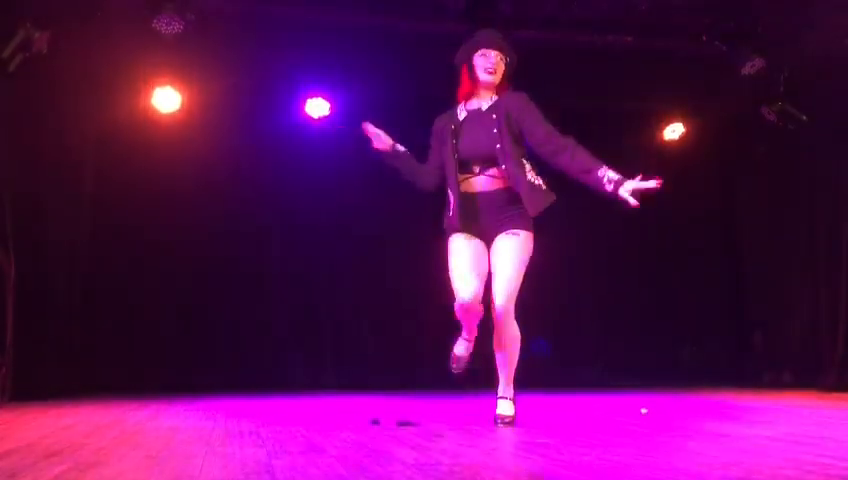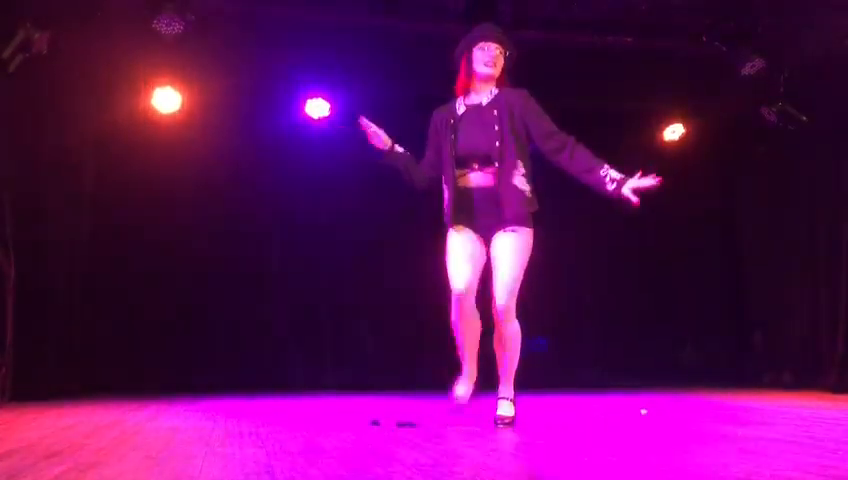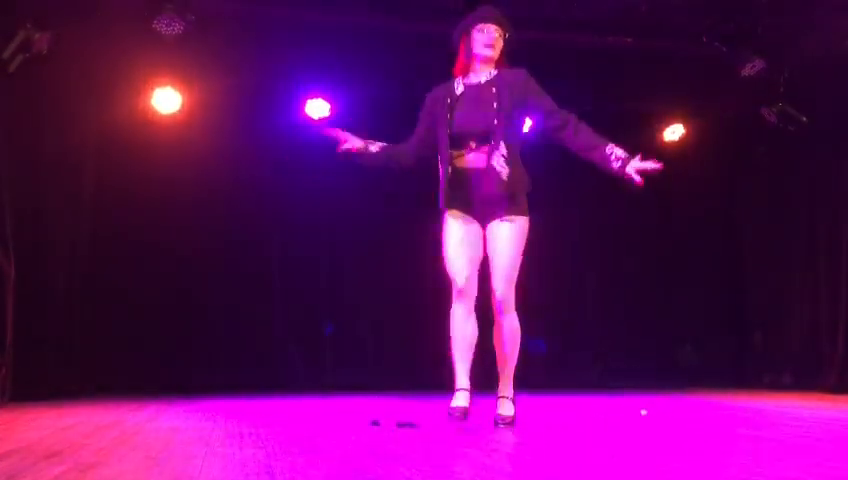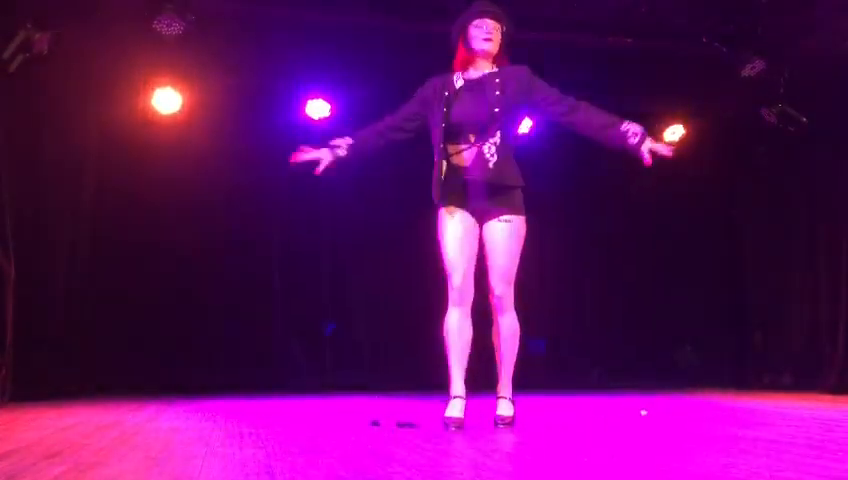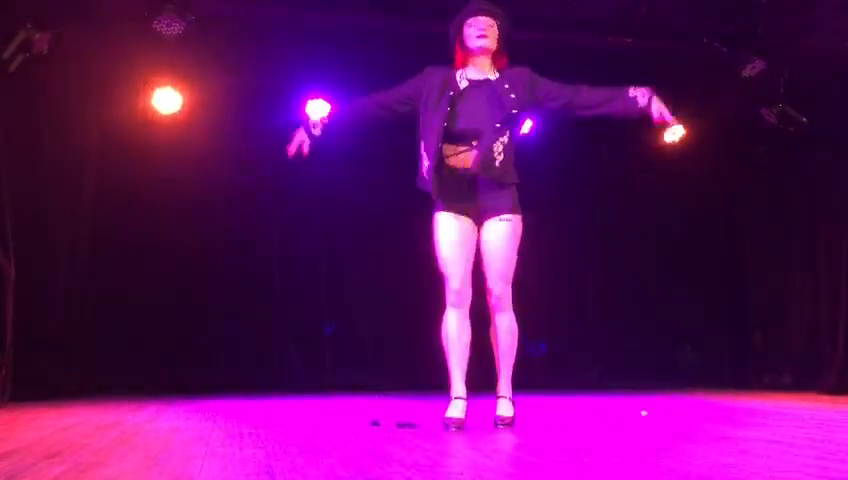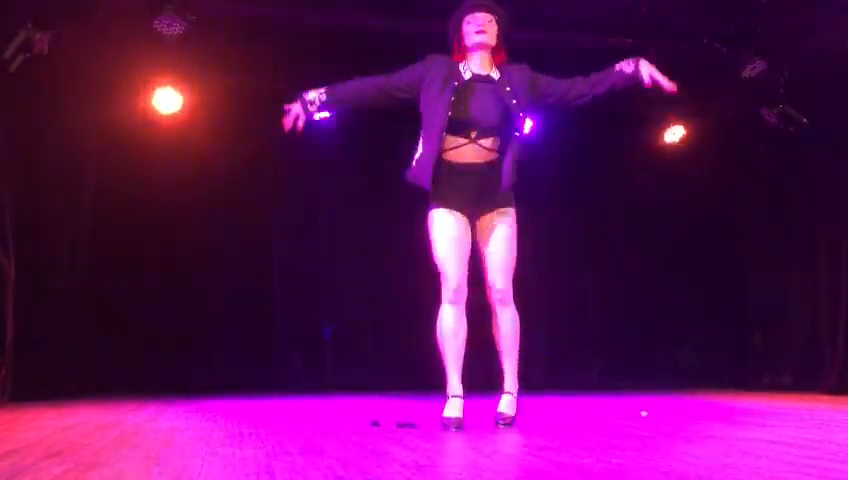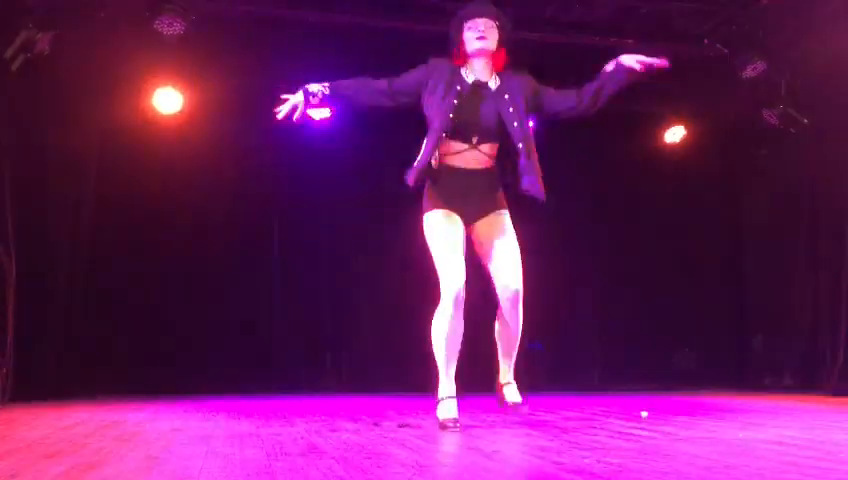
dt=0.1s
person 1, frame 1
left shoulder: (514, 106)
right shoulder: (447, 123)
left elbow: (559, 149)
right elbow: (429, 180)
left wrist: (613, 182)
right wrist: (392, 149)
left hip: (511, 220)
right hip: (466, 222)
left knee: (502, 307)
right knee: (466, 299)
left ankle: (506, 394)
right ankle: (466, 337)
person 1, frame 2
left shoulder: (515, 102)
right shoulder: (445, 116)
left elbow: (561, 147)
right elbow: (424, 175)
left wrist: (615, 181)
right wrist: (390, 148)
left hip: (509, 216)
right hip: (464, 218)
left knee: (503, 306)
right knee: (461, 292)
left ankle: (505, 395)
right ankle: (467, 369)
person 1, frame 3
left shoulder: (515, 82)
right shoulder: (443, 96)
left elbow: (564, 125)
right elbow: (413, 151)
left wrist: (617, 159)
right wrist: (367, 148)
left hip: (505, 200)
right hip: (461, 202)
left knee: (502, 298)
right knee: (462, 289)
left ankle: (506, 394)
right ankle: (462, 390)
person 1, frame 4
left shoulder: (515, 79)
right shoulder: (438, 87)
left elbow: (570, 111)
right elbow: (393, 126)
left wrist: (631, 135)
right wrist: (340, 149)
left hip: (501, 197)
right hip: (457, 199)
left knee: (501, 298)
right knee: (459, 292)
left ankle: (504, 395)
right ankle: (457, 396)
person 1, frame 5
left shoulder: (516, 81)
right shoulder: (436, 80)
left elbow: (577, 98)
right elbow: (381, 103)
left wrist: (639, 99)
right wrist: (319, 123)
left hip: (498, 199)
right hip: (452, 200)
left knee: (499, 298)
right knee: (457, 294)
left ankle: (504, 395)
right ankle: (457, 396)
person 1, frame 6
left shoulder: (516, 79)
right shoulder: (436, 71)
left elbow: (575, 90)
right elbow: (378, 88)
left wrist: (631, 71)
right wrist: (317, 99)
left hip: (494, 195)
right hip: (448, 195)
left knee: (501, 293)
right knee: (454, 291)
left ankle: (509, 390)
right ankle: (454, 395)
person 1, frame 7
left shoulder: (518, 85)
right shoulder: (439, 74)
left elbow: (576, 104)
right elbow: (381, 91)
left wrist: (619, 68)
right wrist: (314, 93)
left hip: (489, 201)
right hip: (444, 196)
left knee: (511, 292)
right knee: (454, 291)
left ankle: (506, 378)
right ankle: (447, 396)
